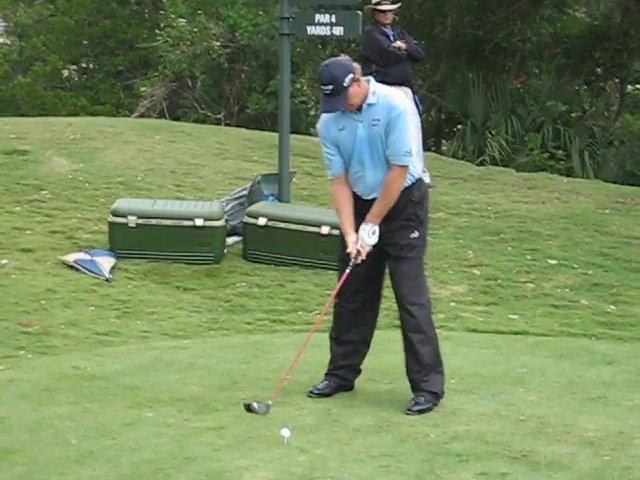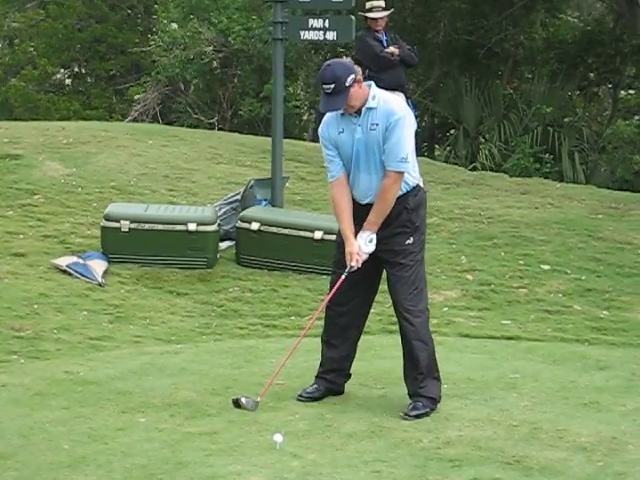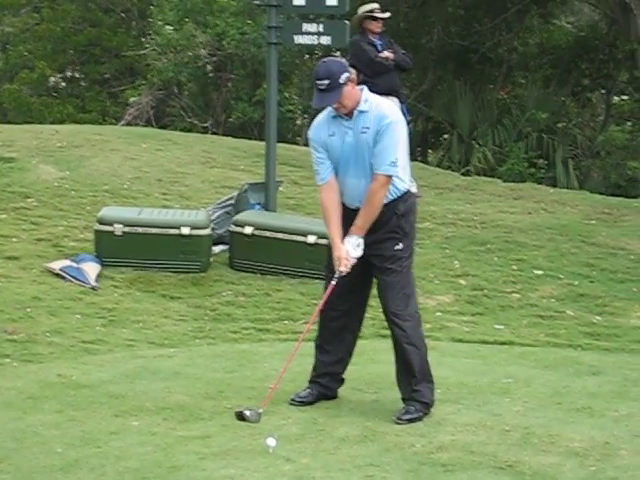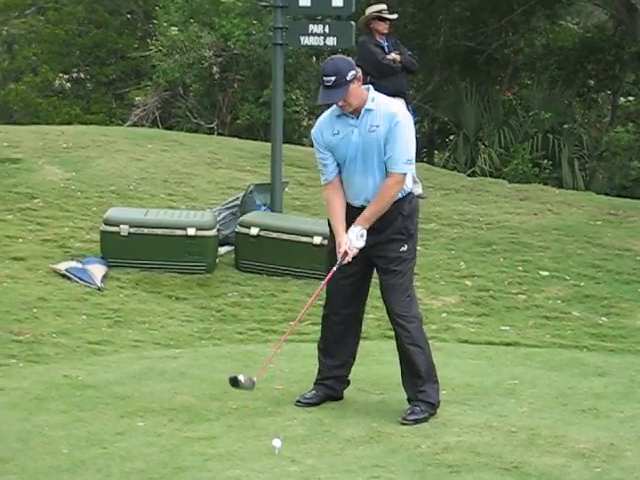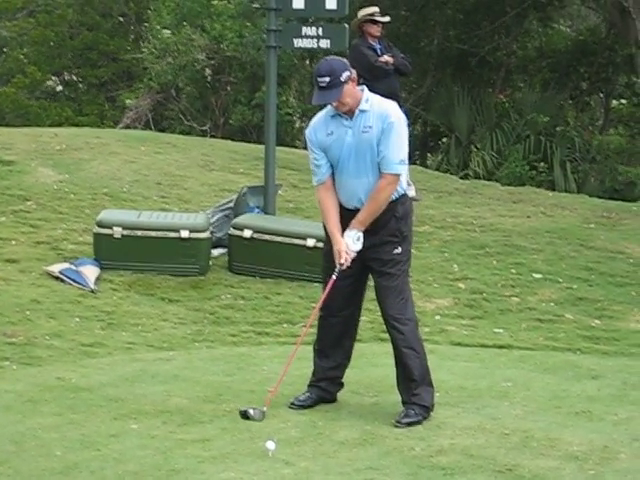
dt=1s
person 1, frame 1
left shoulder: (395, 106)
right shoulder: (328, 122)
left elbow: (398, 171)
right elbow: (339, 180)
left wrist: (372, 224)
right wrist: (350, 234)
left hip: (403, 204)
right hip: (360, 204)
left knee: (411, 296)
right knee: (350, 295)
left ankle: (427, 386)
right ankle: (341, 372)
person 1, frame 2
left shoulder: (394, 112)
right shoulder: (329, 125)
left elbow: (394, 178)
right elbow: (339, 183)
left wrist: (370, 231)
right wrist: (350, 239)
left hip: (400, 211)
right hip: (357, 210)
left knee: (409, 302)
right knee: (343, 299)
left ankle: (425, 391)
right ankle: (331, 376)
person 1, frame 3
left shoulder: (386, 116)
right shoulder: (320, 128)
left elbow: (381, 183)
right elbow: (328, 188)
left wrist: (355, 236)
right wrist: (337, 243)
left hip: (391, 216)
right hip: (349, 214)
left knee: (399, 307)
right knee: (337, 304)
left ankle: (418, 395)
right ankle: (324, 381)
person 1, frame 4
left shoulder: (393, 114)
right shoulder: (323, 127)
left elbow: (397, 178)
right elbow: (332, 185)
left wrist: (361, 227)
right wrist: (341, 234)
left hip: (393, 218)
right hip: (350, 216)
left knee: (401, 307)
right knee: (339, 307)
left ankle: (424, 395)
right ankle: (330, 382)
person 1, frame 5
left shoulder: (387, 114)
right shoulder: (317, 127)
left elbow: (390, 179)
right elbow: (324, 186)
left wrist: (356, 230)
right wrist: (337, 237)
left hip: (388, 219)
right hip: (344, 218)
left knee: (397, 309)
right knee: (335, 308)
left ankle: (418, 398)
right ankle: (324, 385)
person 2, frame 1
left shoulder: (400, 32)
right shoulder: (370, 32)
left elbow: (420, 53)
left wrist: (405, 47)
right wrist: (406, 52)
left hip: (404, 89)
person 2, frame 2
left shoulder: (393, 37)
right shoulder: (363, 37)
left elbow: (413, 58)
right elbow: (380, 60)
left wrist: (398, 52)
right wrist: (401, 57)
left hip: (398, 92)
person 2, frame 3
left shoulder: (387, 41)
right shoulder: (357, 43)
left elbow: (408, 62)
right elbow: (375, 65)
left wrist: (392, 57)
right wrist: (389, 61)
left hip: (393, 99)
person 2, frame 4
left shoulder: (394, 42)
right shoulder: (364, 43)
left elbow: (414, 64)
right elbow: (382, 67)
left wrist: (399, 59)
right wrist: (401, 64)
left hip: (400, 100)
left ankle: (413, 184)
person 2, frame 5
left shoulder: (386, 45)
right shoulder: (358, 47)
left elbow: (407, 67)
right elbow: (375, 69)
left wrist: (391, 61)
right wrist: (393, 67)
left ankle: (405, 187)
